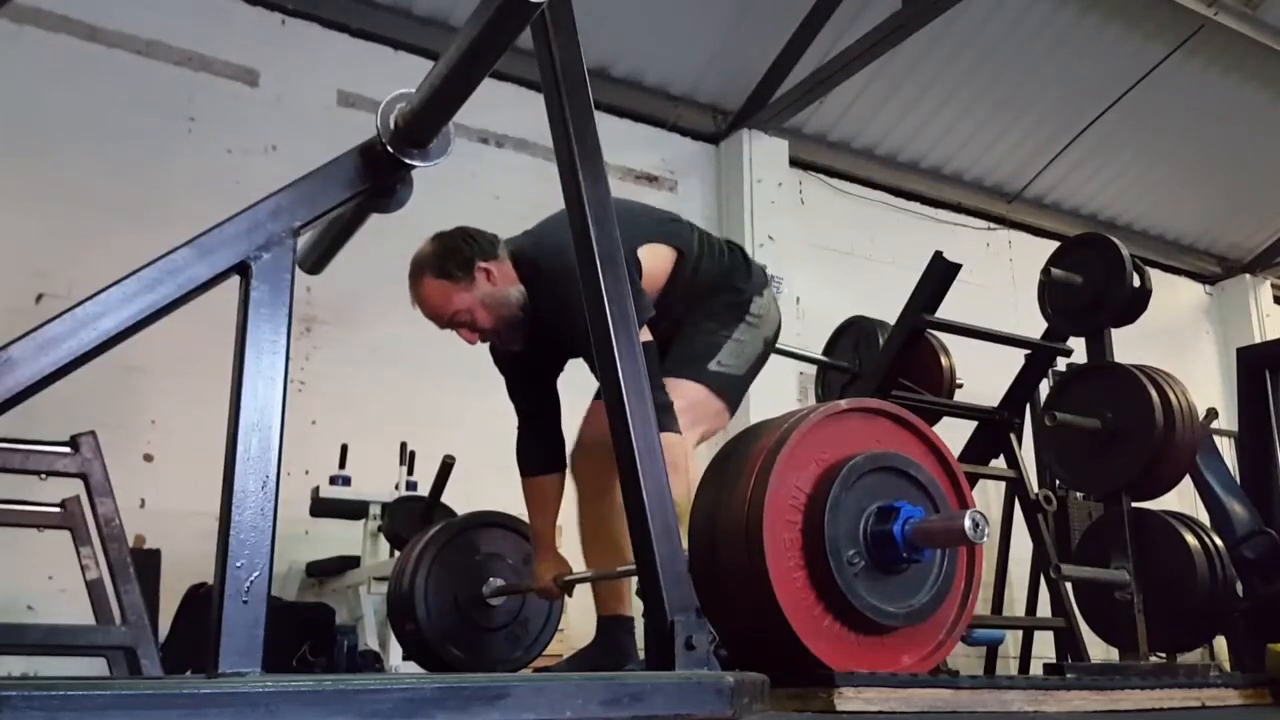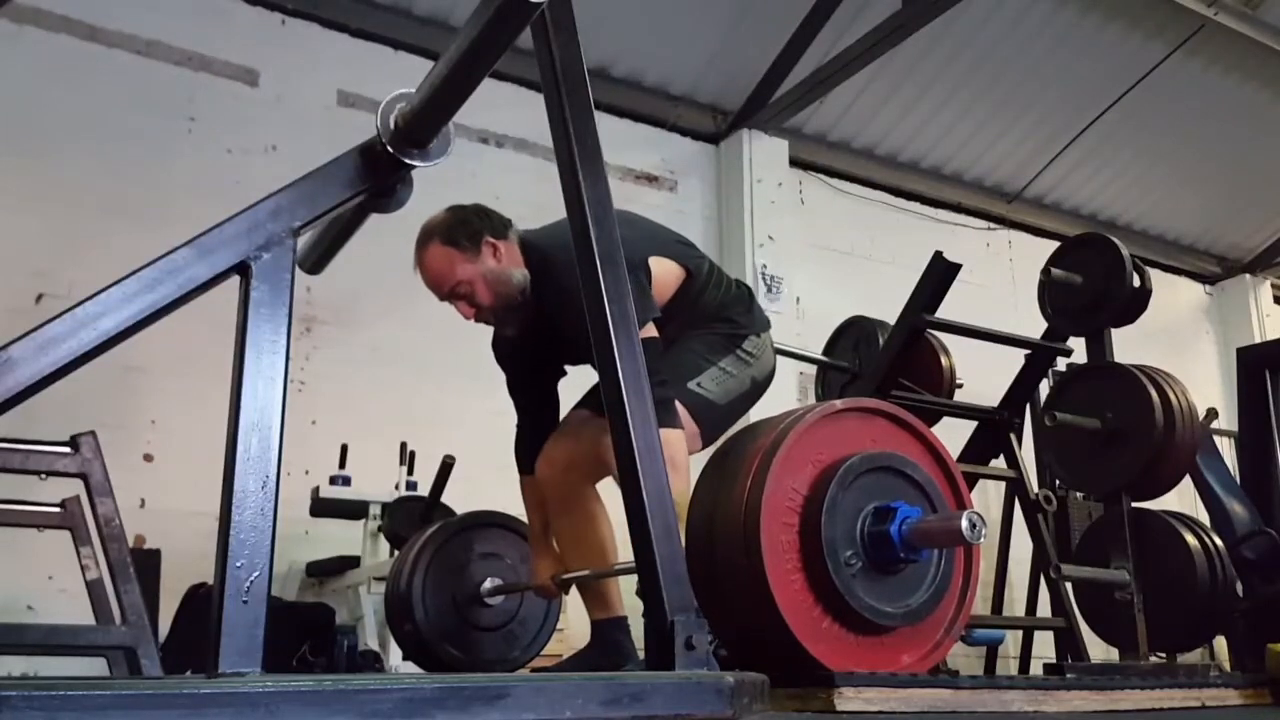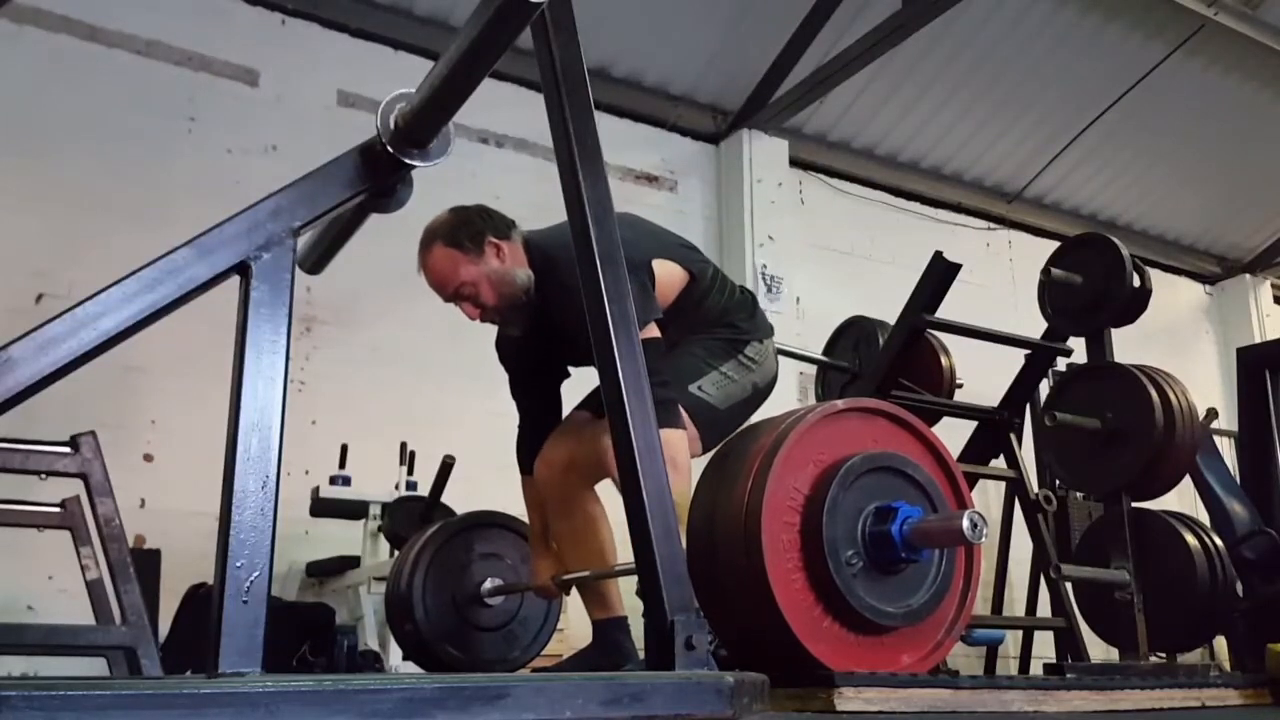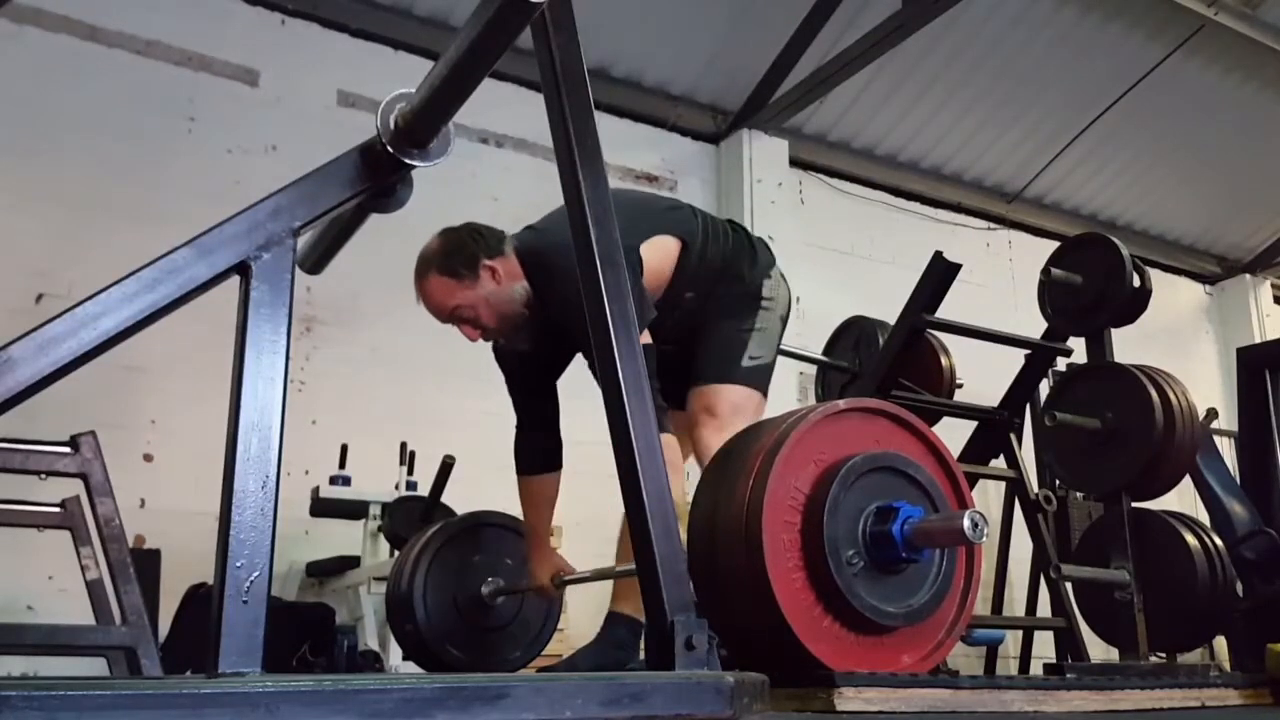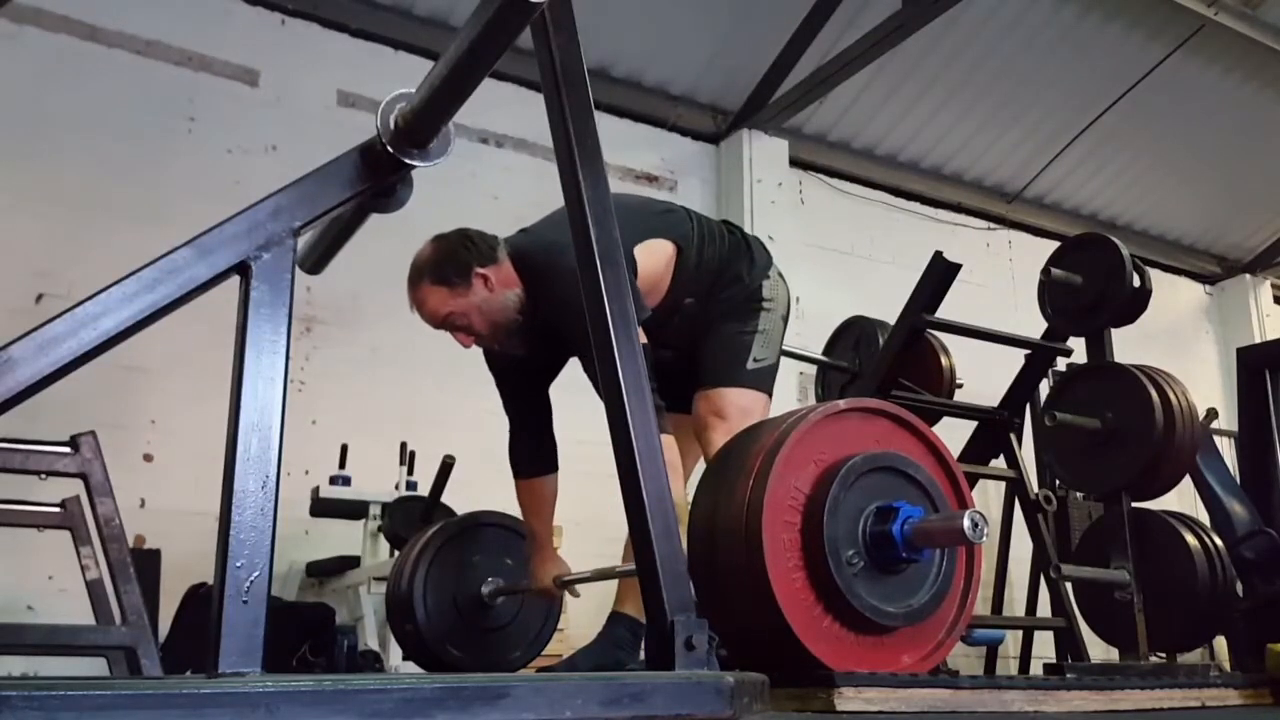
dt=0.4s
person 1, frame 1
left shoulder: (574, 272)
right shoulder: (514, 326)
left elbow: (649, 400)
right elbow: (538, 436)
right wrist: (543, 551)
left hip: (732, 304)
right hip: (667, 323)
right knee: (593, 458)
right ankle: (615, 640)
person 1, frame 2
left shoulder: (581, 267)
right shoulder: (515, 328)
left elbow: (652, 397)
right elbow: (535, 433)
right wrist: (541, 550)
left hip: (728, 338)
right hip: (658, 351)
right knee: (559, 465)
right ankle: (611, 642)
person 1, frame 3
left shoulder: (585, 269)
right shoulder: (519, 328)
left elbow: (653, 399)
right elbow: (536, 433)
right wrist: (542, 550)
left hip: (731, 344)
right hip: (657, 357)
right knee: (557, 465)
right ankle: (611, 642)
person 1, frame 4
left shoulder: (577, 271)
right shoulder: (518, 324)
right elbow: (536, 435)
right wrist: (539, 549)
left hip: (738, 292)
right hip: (676, 318)
left knee: (717, 443)
right ankle: (621, 638)
person 1, frame 5
left shoulder: (572, 277)
right shoulder: (510, 328)
right elbow: (530, 439)
right wrist: (541, 551)
left hip: (739, 294)
right hip: (675, 322)
left knee: (727, 447)
right ankle: (620, 640)
